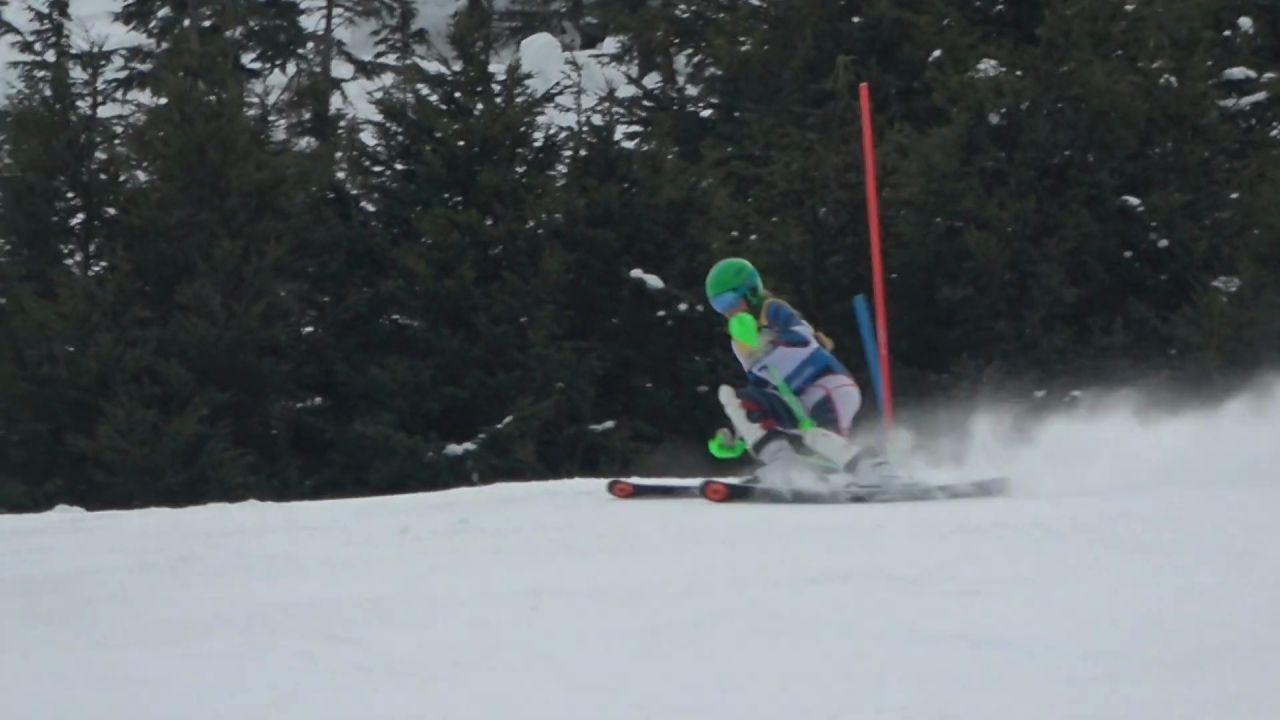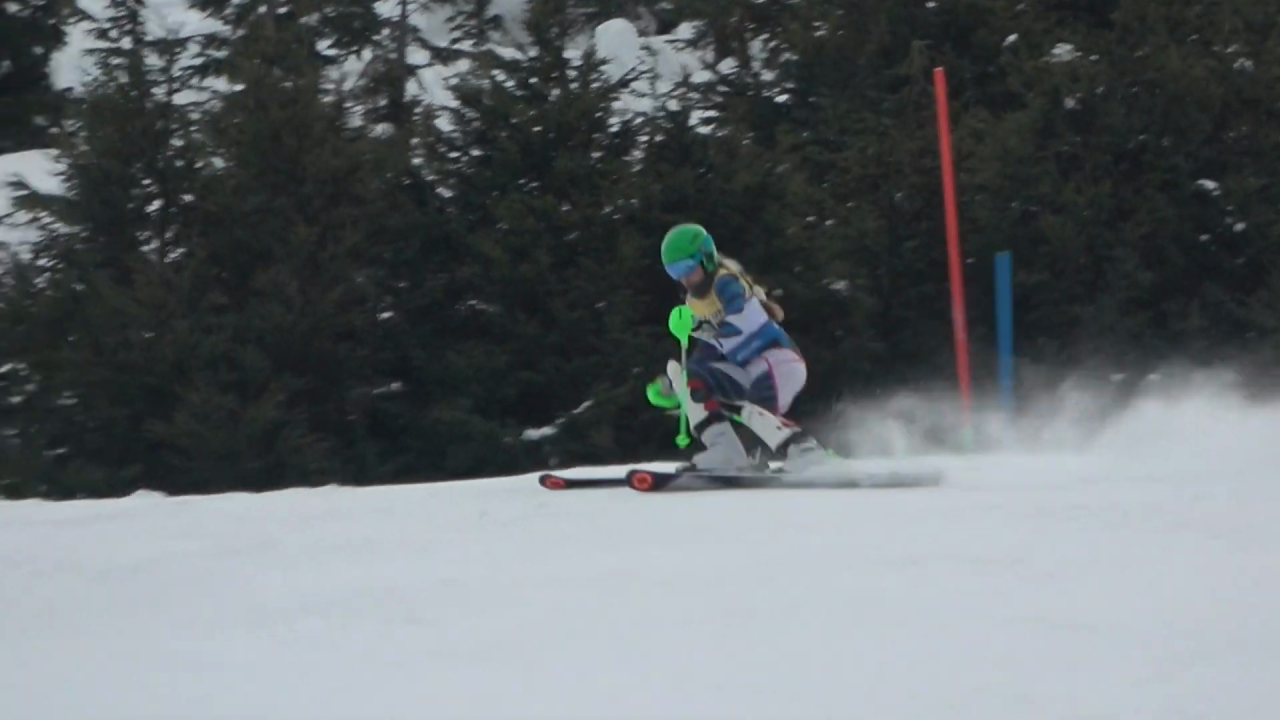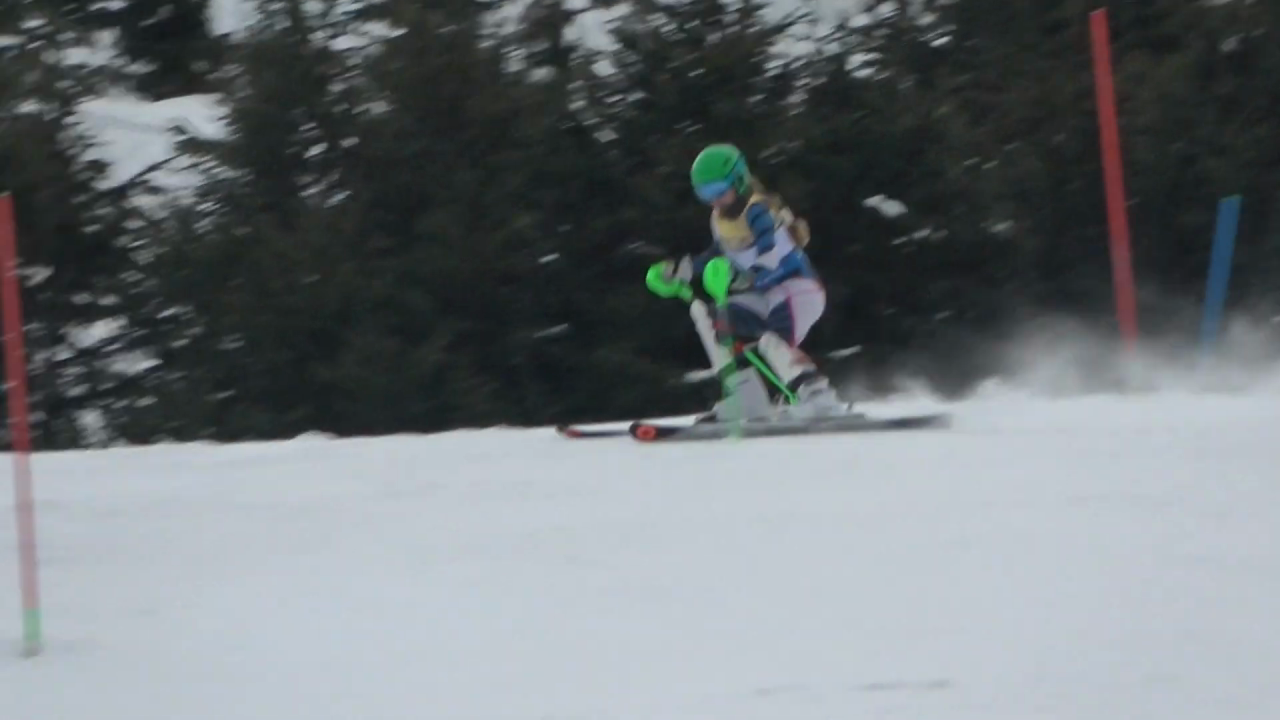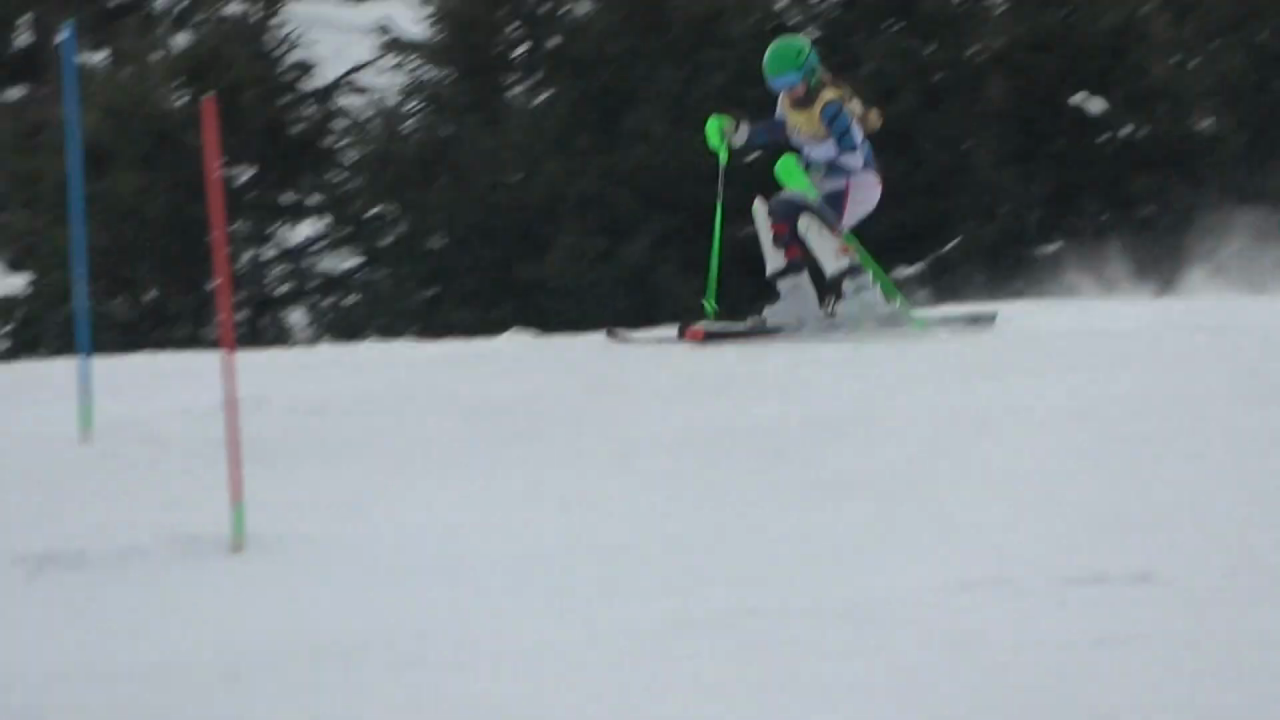
dt=0.1s
person 1, frame 1
left shoulder: (773, 310)
right shoulder: (740, 343)
left elbow: (804, 337)
right elbow: (761, 385)
left wrist: (763, 337)
right wrist: (732, 430)
left hip: (832, 387)
right hip: (802, 399)
left knee: (819, 436)
right knee: (727, 394)
person 1, frame 2
left shoulder: (726, 282)
right shoulder: (693, 302)
left elbow: (740, 323)
right elbow: (706, 349)
left wrist: (701, 326)
right wrist: (671, 382)
left hip: (777, 361)
right hip: (747, 370)
left knee: (755, 413)
right knee: (678, 371)
right ankle: (725, 451)
person 1, frame 3
left shoulder: (757, 211)
right shoulder: (719, 217)
left elbow: (769, 258)
right elbow: (718, 256)
left wrist: (733, 277)
right wrist: (679, 270)
left hip: (800, 292)
right hip: (767, 293)
left knee: (773, 345)
right knee: (702, 312)
left ankle: (818, 396)
right ankle: (748, 396)
person 1, frame 4
left shoulder: (831, 105)
right shoulder: (788, 101)
left elbow: (854, 157)
right elbow: (775, 131)
left wrist: (818, 173)
right wrist: (736, 130)
left hip: (859, 183)
right hip: (825, 182)
left knee: (808, 222)
right knee: (766, 211)
left ankle: (857, 290)
